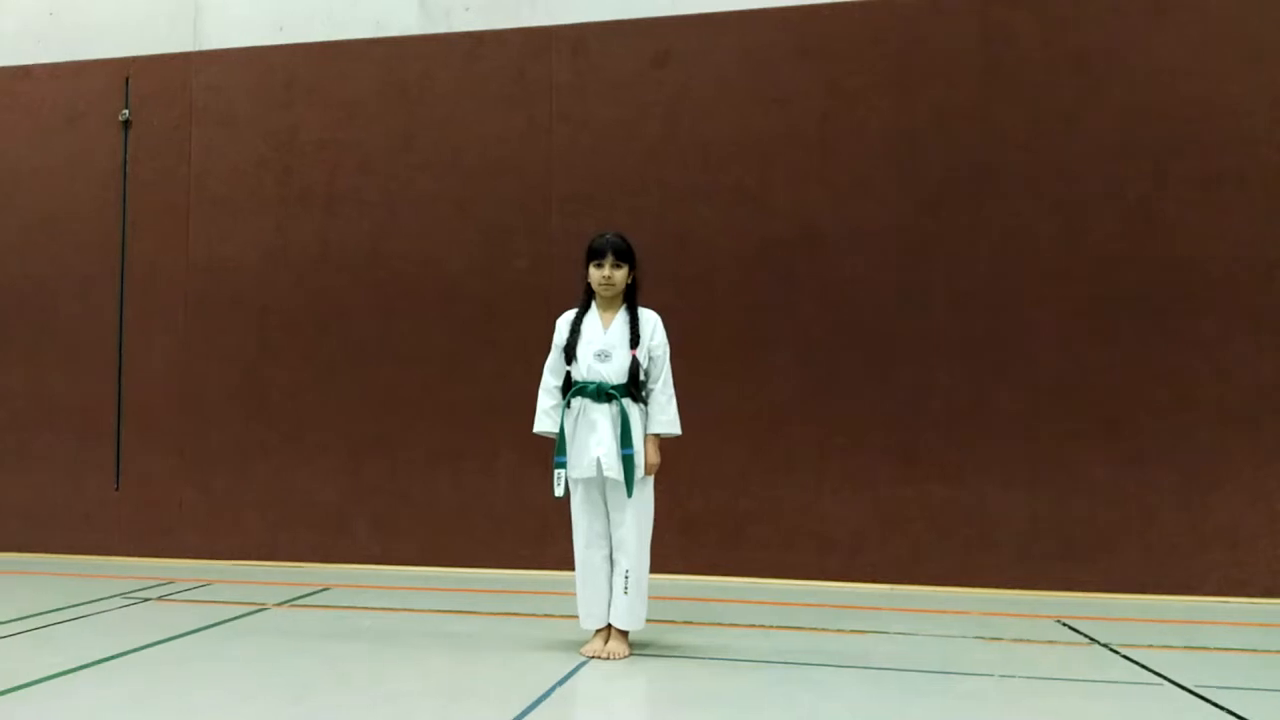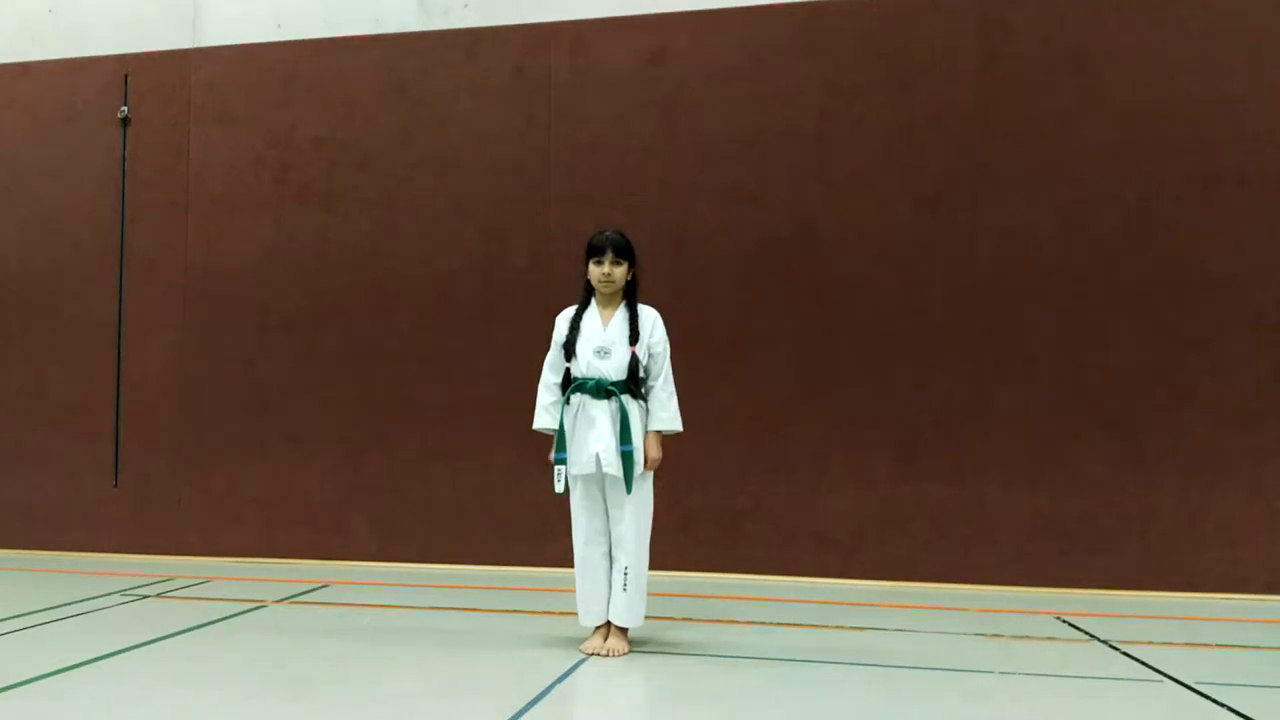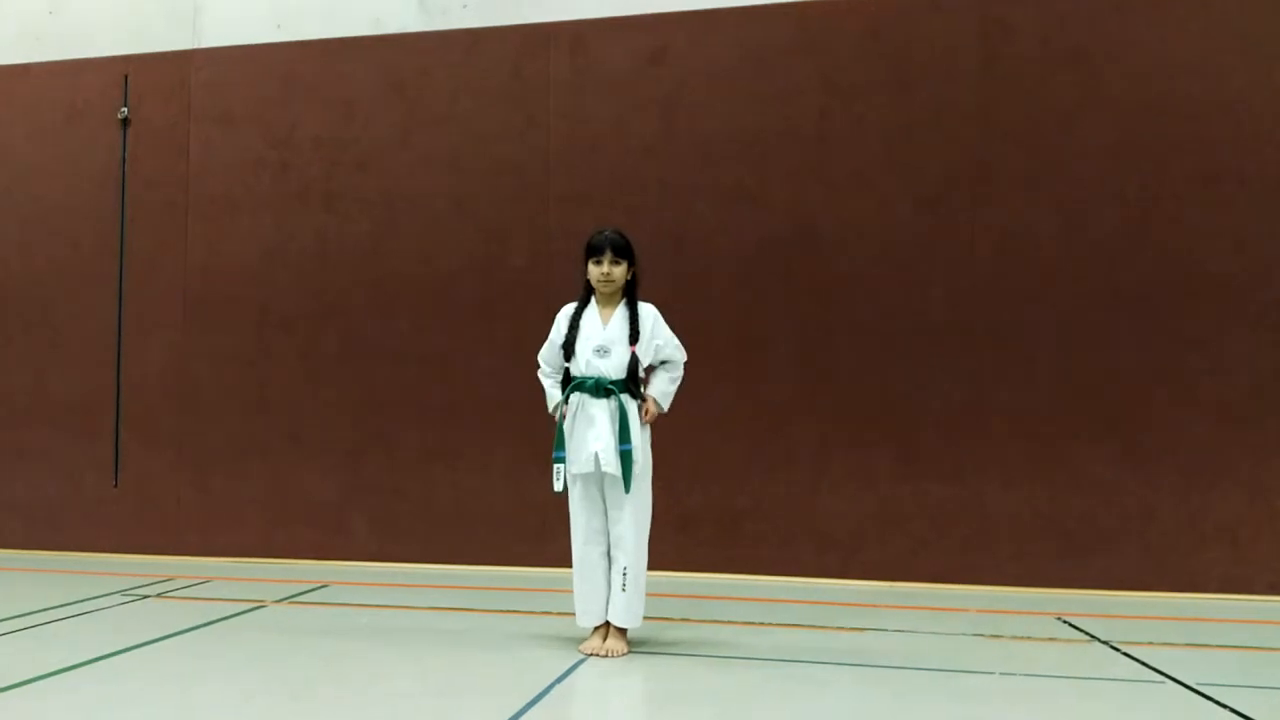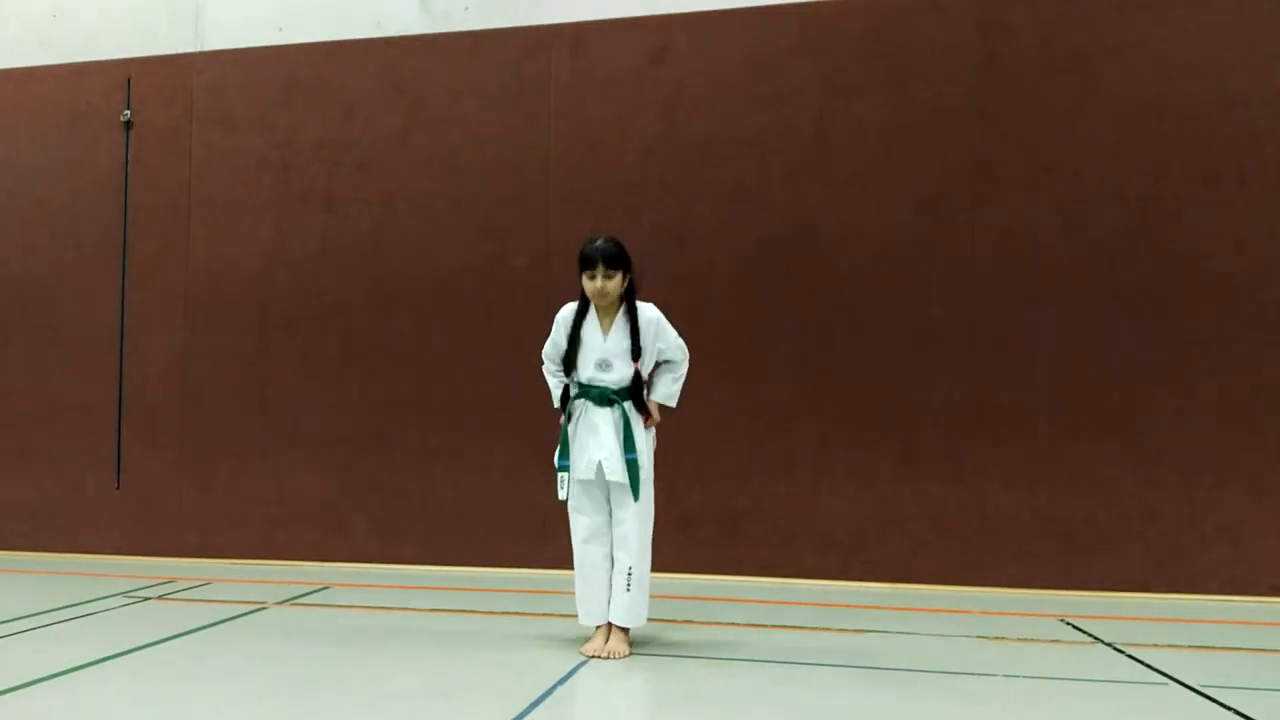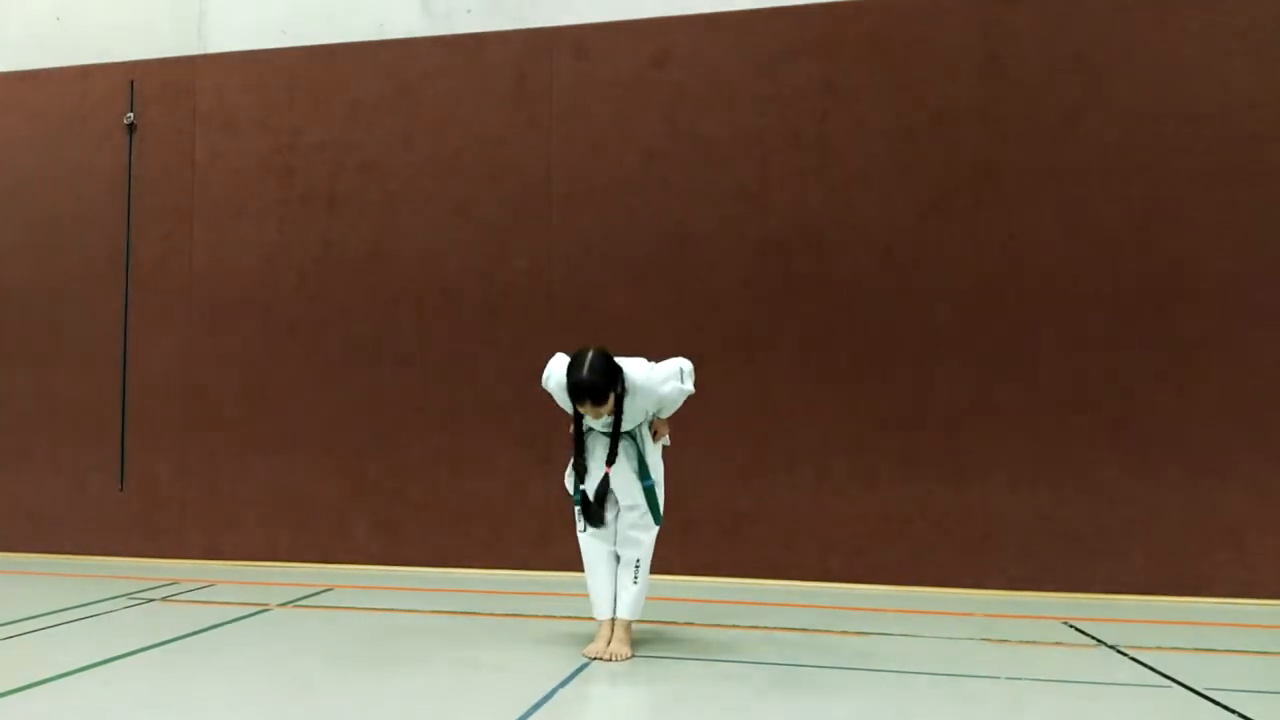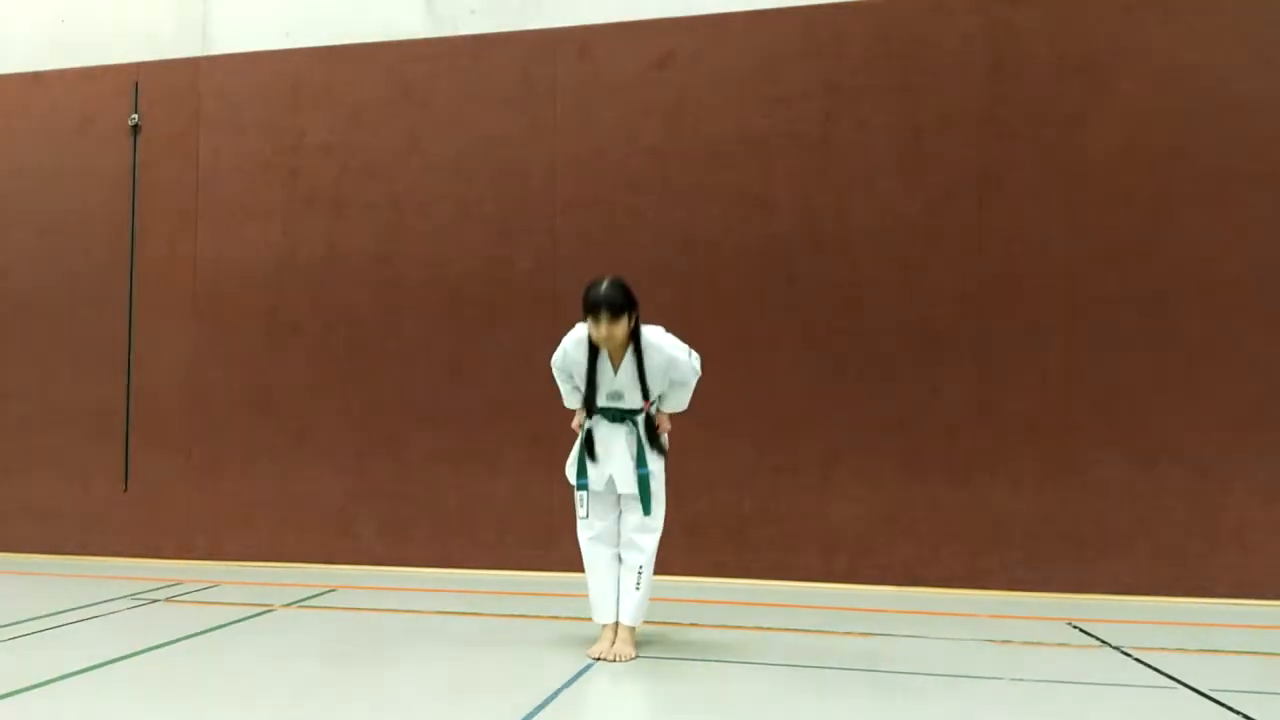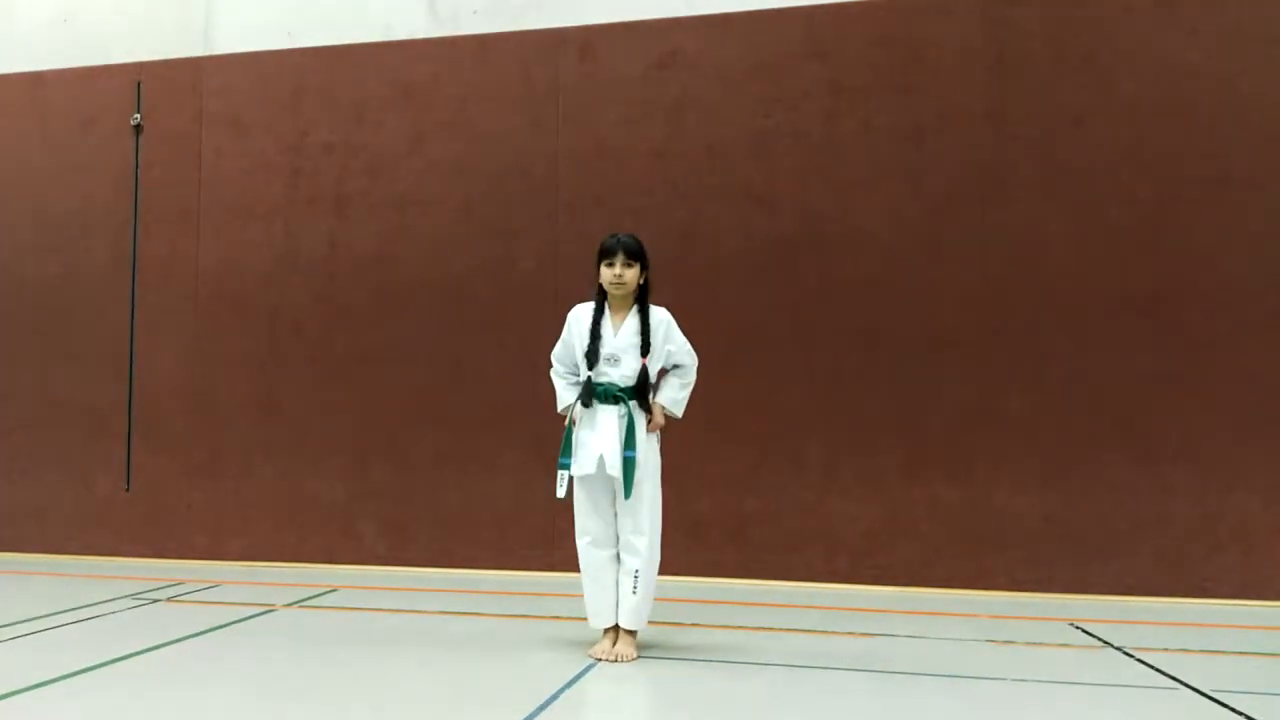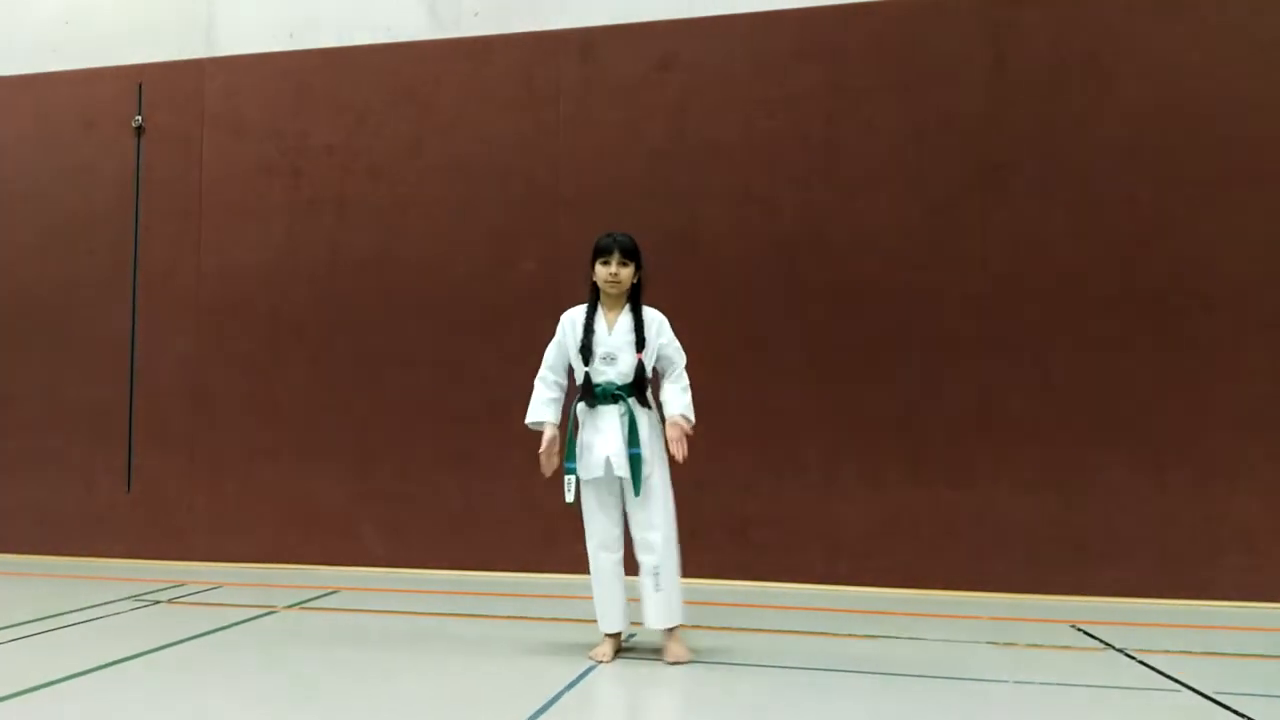
dt=0.5s
person 1, frame 1
left shoulder: (648, 322)
right shoulder: (569, 323)
left elbow: (660, 385)
right elbow: (553, 382)
left wrist: (653, 441)
right wrist: (556, 439)
left hip: (628, 435)
right hip: (582, 435)
left knee: (629, 534)
right knee: (589, 535)
left ankle: (621, 628)
right ankle: (599, 626)
person 1, frame 2
left shoulder: (647, 319)
right shoulder: (569, 319)
left elbow: (659, 380)
right elbow: (552, 378)
left wrist: (655, 434)
right wrist: (554, 435)
left hip: (627, 431)
right hip: (582, 431)
left knee: (628, 529)
right knee: (589, 531)
left ankle: (620, 625)
right ankle: (599, 623)
person 1, frame 3
left shoulder: (646, 316)
right shoulder: (569, 316)
left elbow: (674, 360)
right elbow: (548, 366)
left wrist: (655, 398)
right wrist: (557, 403)
left hip: (624, 429)
right hip: (581, 429)
left knee: (627, 529)
right knee: (587, 530)
left ankle: (619, 626)
right ankle: (596, 624)
person 1, frame 4
left shoulder: (648, 318)
right shoulder: (568, 317)
left elbow: (676, 359)
right elbow: (552, 363)
left wrist: (655, 401)
right wrist: (564, 404)
left hip: (628, 431)
right hip: (584, 431)
left knee: (630, 532)
right knee: (588, 530)
left ankle: (621, 628)
right ankle: (599, 626)
person 1, frame 5
left shoulder: (647, 382)
right shoulder: (559, 378)
left elbow: (684, 371)
left wrist: (661, 417)
right wrist: (580, 421)
left hip: (637, 448)
right hip: (594, 447)
left knee: (635, 532)
right knee: (595, 531)
left ankle: (623, 629)
right ankle: (604, 625)
person 1, frame 6
left shoulder: (658, 345)
right shoulder: (575, 343)
left elbow: (690, 371)
right elbow: (562, 371)
left wrist: (665, 411)
right wrist: (579, 408)
left hip: (640, 443)
right hip: (598, 440)
left knee: (639, 533)
right knee: (597, 532)
left ankle: (626, 629)
right ankle: (607, 627)
person 1, frame 7
left shoulder: (659, 320)
right shoulder: (580, 317)
left elbow: (685, 365)
right elbow: (562, 366)
left wrist: (663, 406)
right wrist: (571, 405)
left hip: (634, 432)
right hip: (590, 431)
left knee: (638, 532)
right knee: (593, 533)
left ankle: (628, 630)
right ankle: (607, 628)
person 1, frame 8
left shoulder: (652, 320)
right shoulder: (573, 320)
left elbow: (675, 370)
right elbow: (550, 375)
left wrist: (677, 416)
right wrist: (549, 426)
left hip: (641, 430)
right hip: (593, 431)
left knee: (654, 530)
right knee: (602, 536)
left ankle: (670, 630)
right ankle: (612, 632)
